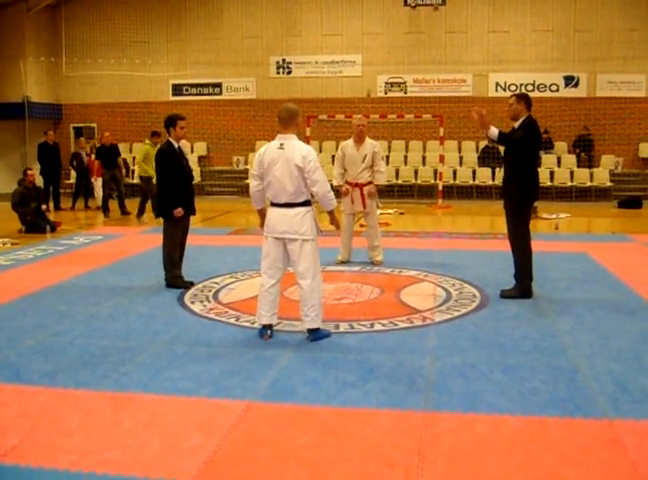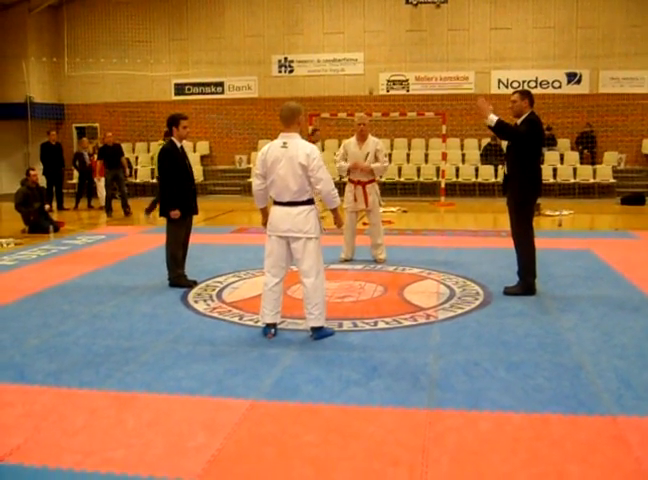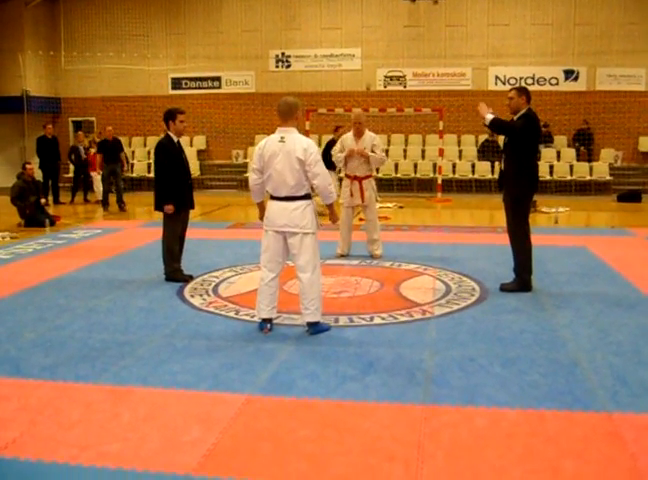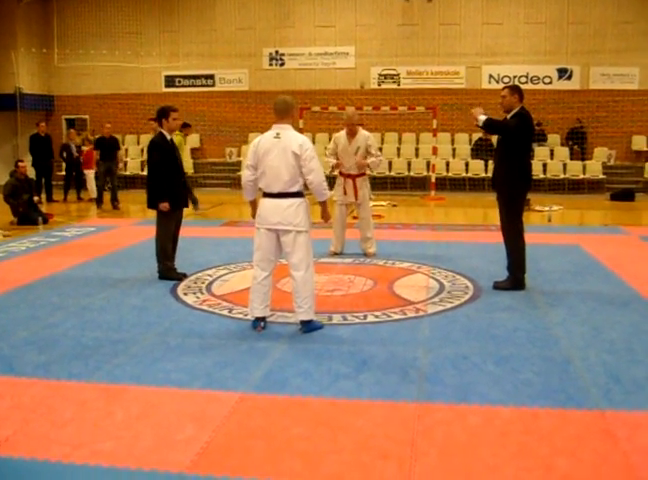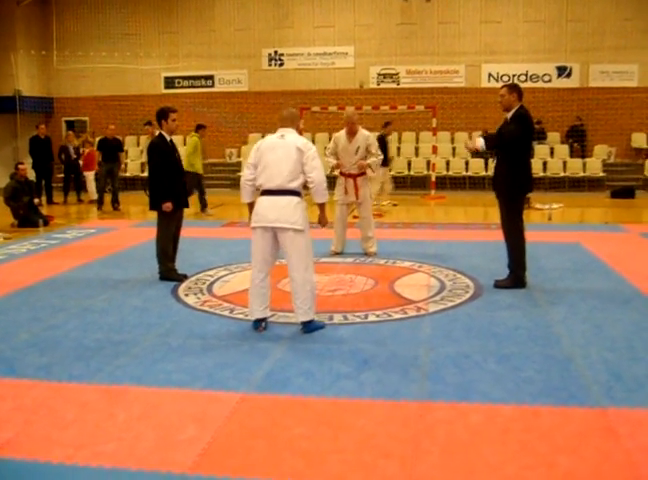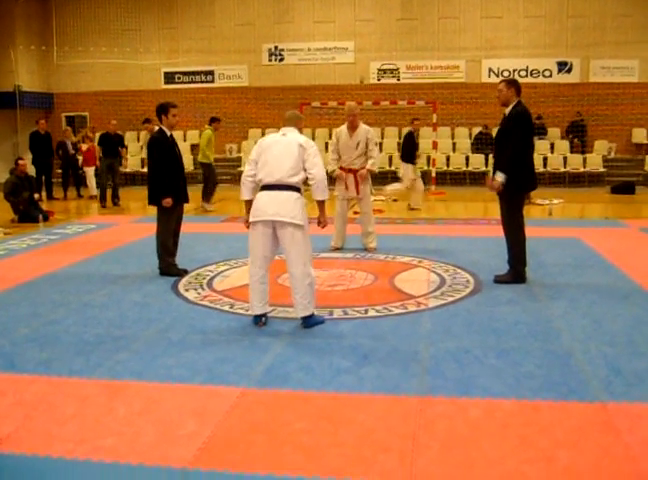
dt=0.2s
person 1, frame 1
left shoulder: (264, 152)
right shoulder: (305, 151)
left elbow: (256, 188)
right elbow: (320, 187)
left wrist: (261, 214)
right wrist: (332, 215)
left hip: (274, 217)
right hip: (300, 218)
left knee: (270, 273)
right knee: (308, 275)
left ankle: (266, 325)
right ankle: (313, 327)
person 1, frame 2
left shoulder: (266, 150)
right shoulder: (308, 149)
left elbow: (258, 187)
right elbow: (324, 186)
left wrist: (264, 213)
right wrist: (336, 212)
left hip: (278, 216)
right hip: (303, 216)
left knee: (273, 272)
right knee: (311, 273)
left ankle: (269, 324)
right ankle: (317, 325)
person 1, frame 3
left shoulder: (264, 145)
right shoulder: (306, 144)
left elbow: (255, 181)
right elbow: (321, 181)
left wrist: (261, 207)
right wrist: (332, 208)
left hip: (275, 211)
right hip: (300, 211)
left knee: (269, 267)
right knee: (308, 268)
left ankle: (265, 319)
right ankle: (312, 321)
person 1, frame 4
left shoulder: (258, 142)
right shoulder: (301, 142)
left elbow: (248, 178)
right elbow: (316, 178)
left wrist: (253, 205)
right wrist: (324, 207)
left hip: (267, 207)
right hip: (293, 208)
left knee: (262, 265)
right knee: (301, 267)
left ankle: (258, 317)
right ankle: (306, 319)
person 1, frame 5
left shoulder: (262, 143)
right shoulder: (304, 144)
left elbow: (247, 179)
right elbow: (317, 179)
left wrist: (251, 209)
right wrist: (322, 211)
left hip: (264, 206)
right hip: (290, 207)
left knee: (260, 266)
right knee: (300, 268)
left ankle: (259, 318)
right ankle: (307, 319)
person 1, frame 6
left shoulder: (264, 141)
right shoulder: (305, 142)
left elbow: (248, 176)
right elbow: (317, 177)
left wrist: (247, 210)
right wrist: (322, 212)
left hip: (263, 202)
right hip: (289, 203)
left knee: (259, 263)
right knee: (299, 263)
left ankle: (259, 313)
right ankle: (306, 315)
person 2, frame 1
left shoulder: (529, 127)
right shoulder: (521, 127)
left elbow: (513, 141)
right elbow: (507, 141)
left wrist: (488, 128)
right wrist: (485, 126)
left hip: (521, 190)
right hip: (516, 189)
left knee: (519, 238)
right knee: (518, 237)
left ankle: (523, 286)
right ankle: (523, 284)
person 2, frame 2
left shoulder: (532, 123)
right shoulder: (524, 123)
left elbow: (513, 133)
right elbow: (506, 133)
left wrist: (491, 117)
right wrist: (490, 117)
left hip: (524, 187)
right hip: (518, 186)
left knee: (523, 235)
right knee: (521, 234)
left ankle: (526, 283)
right ankle: (526, 281)
person 2, frame 3
left shoulder: (529, 119)
right shoulder: (520, 120)
left elbow: (509, 128)
left wrist: (488, 116)
right wrist: (488, 116)
left hip: (521, 183)
right hip: (515, 182)
left knee: (519, 231)
right knee: (518, 231)
left ankle: (523, 280)
right ankle: (522, 277)
person 2, frame 4
left shoulder: (522, 117)
right shoulder: (512, 118)
left elbow: (503, 128)
right elbow: (499, 127)
left wrist: (481, 118)
right wrist: (481, 118)
left hip: (514, 182)
right hip: (509, 181)
left knee: (512, 230)
right knee: (511, 229)
left ankle: (516, 278)
right ankle: (516, 276)
person 2, frame 5
left shoulder: (521, 117)
right shoulder: (514, 117)
left elbow: (508, 138)
right elbow: (500, 139)
left wrist: (480, 143)
right wrist: (482, 142)
left hip: (514, 181)
right hip: (509, 180)
left knee: (513, 228)
right knee: (512, 228)
left ankle: (517, 276)
right ankle: (517, 274)
person 2, frame 6
left shoulder: (519, 114)
right shoulder: (513, 114)
left elbow: (516, 148)
left wrist: (501, 176)
right wrist: (496, 174)
left hip: (514, 179)
right hip: (510, 179)
left knee: (513, 224)
right knee: (512, 224)
left ankle: (517, 271)
right ankle: (516, 269)
person 3, frame 1
left shoulder: (178, 150)
right shoulder: (164, 151)
right elbow: (165, 182)
left wrist: (185, 204)
right wrist: (174, 205)
left hip: (183, 204)
right hip: (174, 206)
left knee: (180, 243)
right knee: (172, 242)
left ankle: (176, 276)
right ankle: (172, 278)
person 3, frame 2
left shoulder: (180, 149)
right shoulder: (167, 151)
right elbow: (167, 182)
left wrist: (190, 204)
right wrist: (173, 207)
left hip: (185, 204)
right hip: (177, 205)
left knee: (183, 242)
right knee: (175, 242)
left ankle: (180, 275)
right ankle: (175, 277)
person 3, frame 3
left shoulder: (176, 144)
right shoulder: (164, 145)
right elbow: (163, 176)
left wrist: (186, 198)
right wrist: (167, 201)
left hip: (182, 199)
right hip: (172, 200)
left knee: (179, 236)
right knee: (171, 236)
left ankle: (176, 269)
right ankle: (171, 271)
person 3, frame 4
left shoulder: (169, 142)
right shoulder: (157, 143)
right elbow: (156, 174)
left wrist: (183, 194)
right wrist: (162, 199)
left hip: (176, 197)
right hip: (166, 198)
left knee: (172, 234)
right knee: (165, 234)
left ankle: (169, 268)
right ankle: (165, 270)
person 3, frame 5
left shoulder: (169, 143)
right shoulder: (156, 144)
right elbow: (157, 175)
left wrist: (181, 196)
right wrist: (164, 199)
left hip: (176, 197)
right hip: (167, 198)
left knee: (173, 235)
right knee: (165, 235)
left ankle: (170, 268)
right ankle: (166, 270)
person 3, frame 6
left shoulder: (169, 138)
right shoulder: (157, 139)
right elbow: (158, 170)
right wrist: (165, 195)
left hip: (176, 193)
right hip: (167, 194)
left knee: (174, 230)
right knee: (165, 230)
left ankle: (170, 263)
right ankle: (166, 265)
person 4, frame 1
left shoulder: (373, 146)
right shoulder: (344, 146)
left elbow: (380, 168)
right elbow: (338, 168)
left wrist: (375, 185)
right wrist: (341, 185)
left hip: (367, 189)
right hip: (349, 190)
left knee: (372, 224)
right knee: (347, 224)
left ankle: (376, 256)
right ankle: (344, 255)
person 4, frame 2
left shoulder: (376, 143)
right shoulder: (347, 144)
left elbow: (384, 164)
right elbow: (338, 163)
left wrist: (370, 167)
right wrist: (349, 166)
left hip: (370, 187)
right hip: (352, 188)
left knee: (375, 222)
right knee: (349, 222)
left ankle: (379, 254)
right ankle: (347, 254)
person 4, frame 3
left shoulder: (373, 138)
right shoulder: (344, 138)
left elbow: (382, 158)
right elbow: (335, 157)
left wrist: (367, 155)
right wrist: (345, 155)
left hip: (366, 183)
right hip: (349, 183)
left knee: (371, 217)
right knee: (345, 217)
left ankle: (375, 249)
right ankle: (343, 249)
person 4, frame 4
left shoulder: (367, 137)
right shoulder: (337, 137)
left elbow: (377, 157)
right elbow: (329, 154)
left wrist: (367, 163)
right wrist: (334, 163)
left hip: (360, 181)
right hip: (342, 181)
left knee: (365, 216)
right knee: (339, 216)
left ankle: (369, 247)
right ankle: (337, 247)
person 4, frame 5
left shoulder: (367, 136)
right shoulder: (337, 137)
left elbow: (377, 156)
right elbow: (329, 154)
left wrist: (368, 164)
right wrist: (334, 163)
left hip: (361, 180)
right hip: (343, 180)
left knee: (366, 215)
right knee: (340, 215)
left ankle: (369, 247)
right ankle: (337, 246)
person 4, frame 6
left shoulder: (367, 131)
right shoulder: (338, 132)
left elbow: (373, 154)
right elbow: (333, 153)
left wrist: (367, 169)
right wrist: (335, 170)
left hip: (361, 175)
right hip: (343, 175)
left knee: (366, 210)
right knee: (340, 210)
left ankle: (369, 242)
right ankle: (337, 242)
